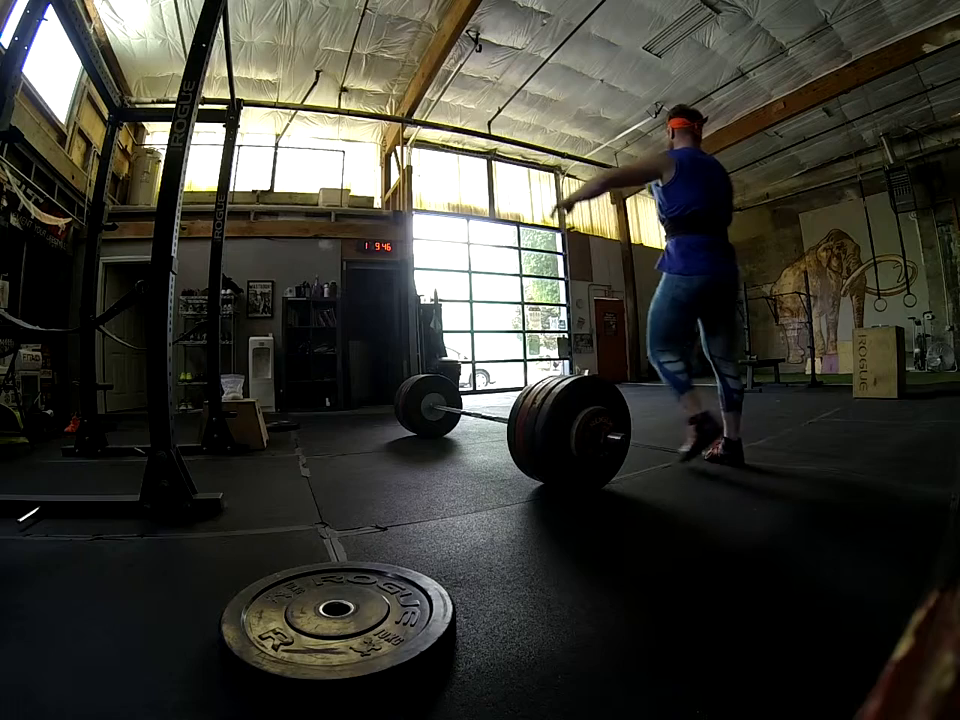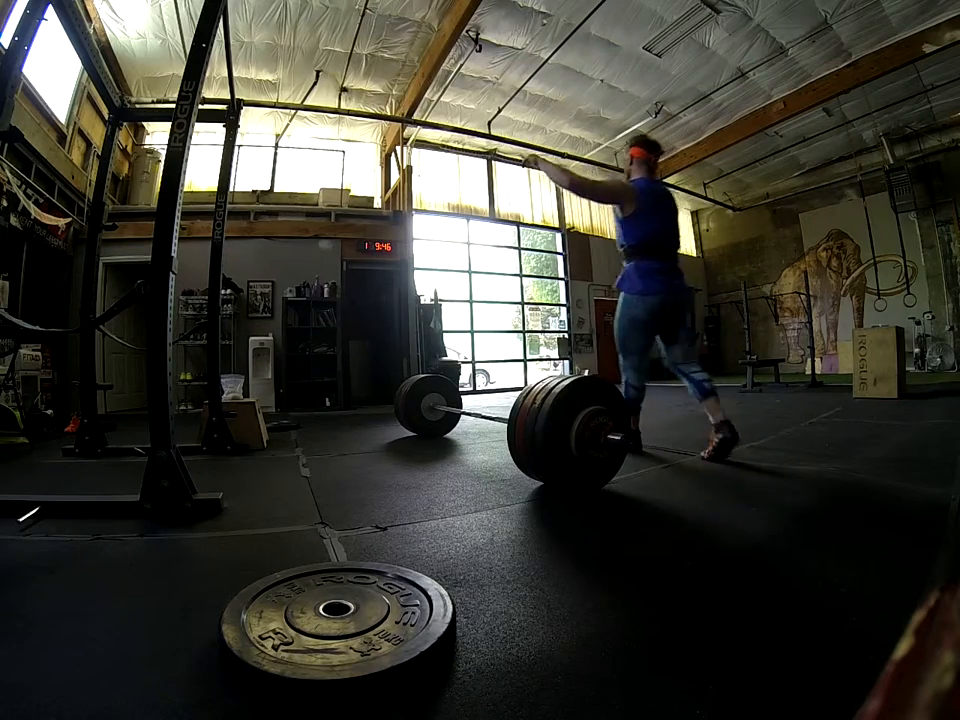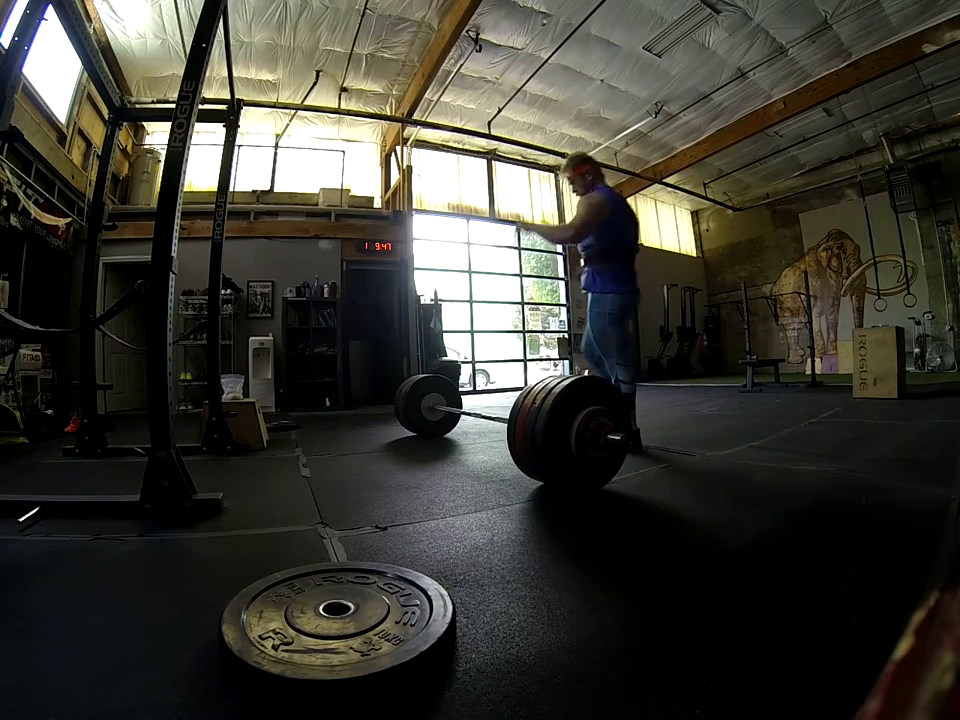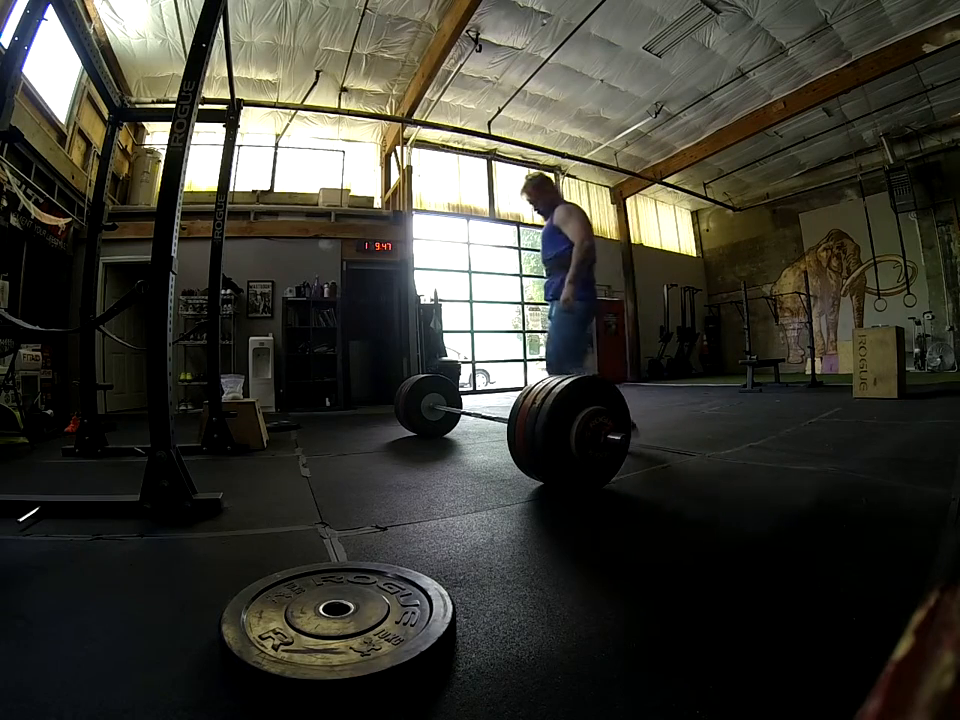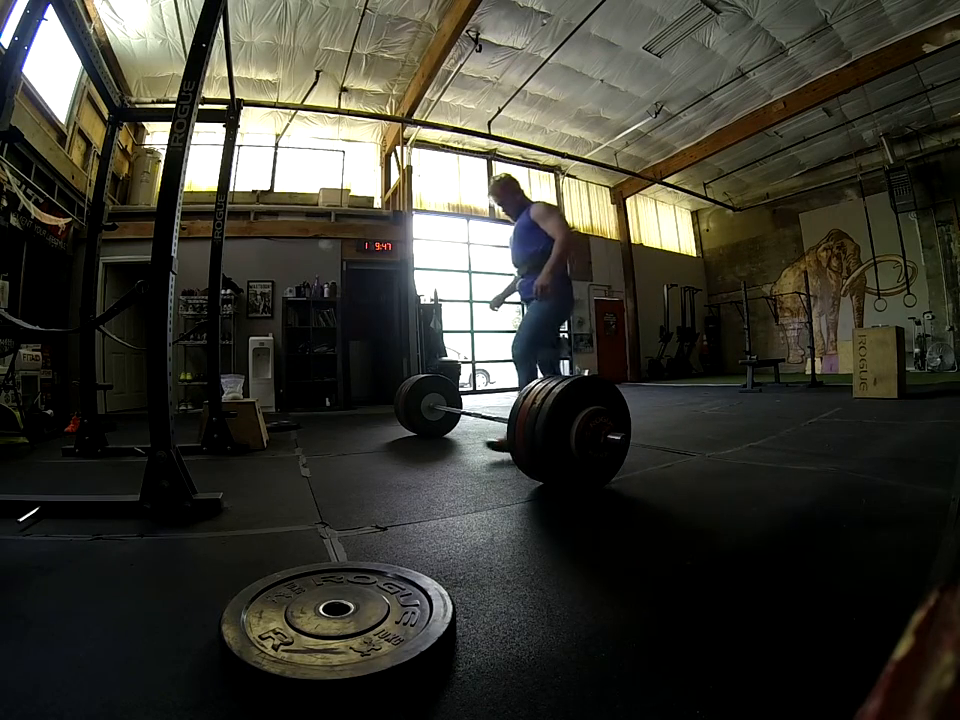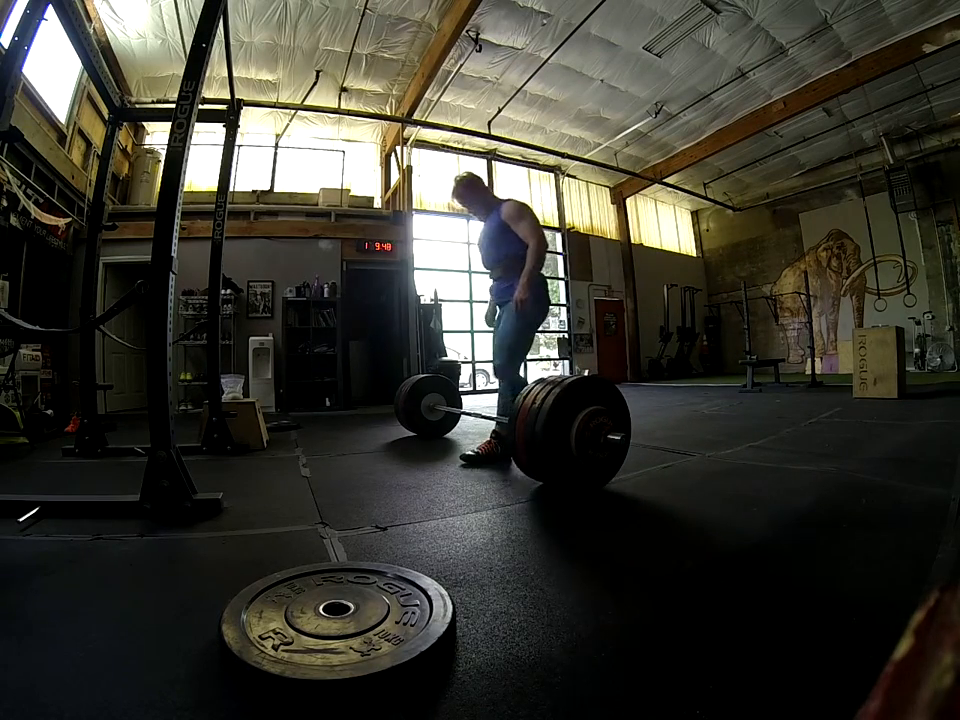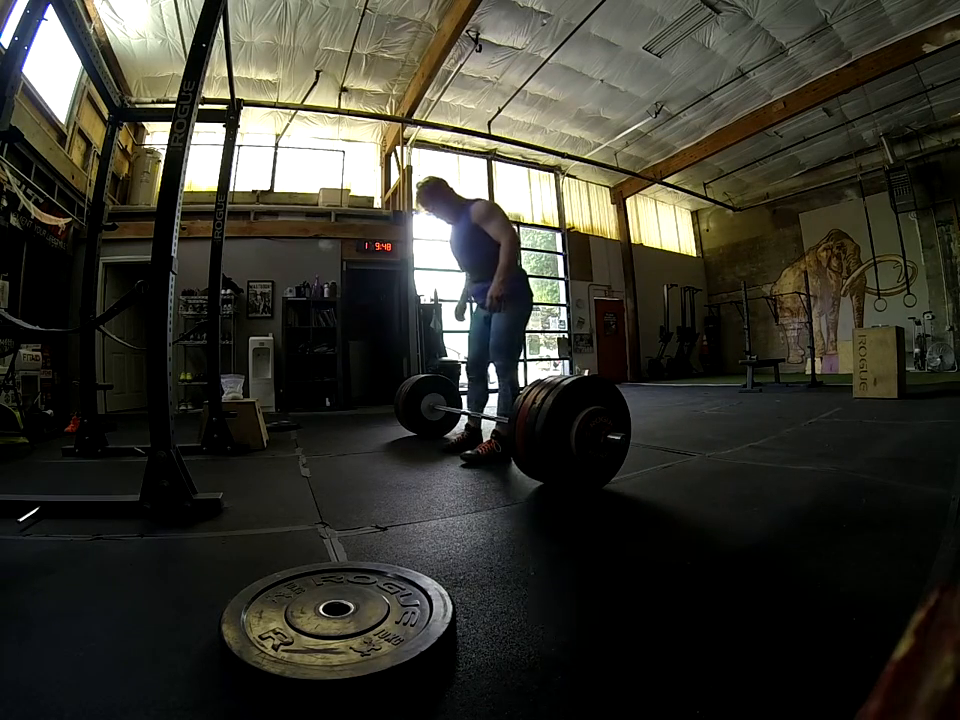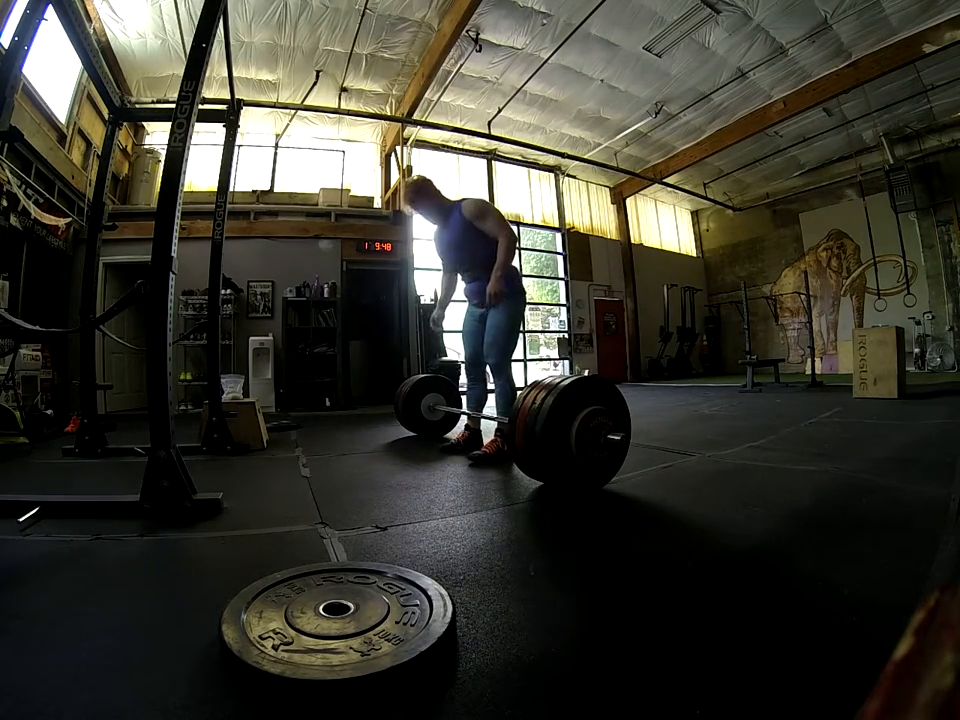
dt=0.3s
person 1, frame 1
left shoulder: (667, 162)
right shoulder: (718, 170)
left elbow: (608, 179)
left wrist: (571, 199)
left hip: (687, 266)
right hip: (723, 266)
left knee: (661, 346)
right knee: (723, 355)
left ankle: (699, 419)
right ankle: (731, 441)
person 1, frame 2
left shoulder: (628, 192)
right shoulder: (666, 197)
left elbow: (571, 182)
left wrist: (541, 163)
left hip: (641, 288)
right hip: (673, 287)
left knee: (632, 365)
right knee: (683, 362)
left ankle: (630, 434)
right ankle: (722, 427)
person 1, frame 3
left shoulder: (595, 200)
right shoulder: (619, 203)
left elbow: (570, 234)
right elbow: (628, 249)
left wrist: (534, 228)
left hip: (606, 289)
right hip: (620, 287)
left knee: (616, 360)
right knee: (591, 351)
left ankle: (629, 430)
person 1, frame 4
left shoulder: (565, 211)
right shoulder: (556, 221)
left elbow: (584, 243)
left wrist: (569, 286)
left hip: (572, 297)
right hip: (561, 298)
left knee: (561, 364)
right knee: (559, 363)
person 1, frame 5
left shoulder: (539, 210)
right shoulder: (520, 225)
left elbow: (564, 237)
left wrist: (547, 271)
right wrist: (504, 294)
left hip: (549, 293)
right hip: (535, 295)
left knee: (522, 353)
right knee: (548, 364)
person 1, frame 6
left shoulder: (510, 209)
right shoulder: (489, 226)
left elbow: (538, 242)
left wrist: (525, 284)
right wrist: (491, 304)
left hip: (525, 299)
right hip: (505, 302)
left knee: (504, 365)
right knee: (505, 366)
left ankle: (501, 439)
person 1, frame 7
left shoulder: (480, 209)
right shoulder: (458, 227)
left elbow: (510, 240)
left wrist: (500, 282)
right wrist: (464, 299)
left hip: (508, 296)
right hip: (484, 301)
left knee: (503, 366)
right knee: (474, 365)
left ankle: (501, 439)
right ankle: (473, 430)
person 1, frame 8
left shoulder: (471, 208)
right shoulder: (439, 234)
left elbow: (507, 236)
right elbow: (449, 273)
left wrist: (497, 277)
right wrist: (440, 308)
left hip: (504, 295)
right hip: (476, 301)
left knee: (497, 363)
right knee: (472, 365)
left ankle: (503, 438)
right ankle: (472, 432)
